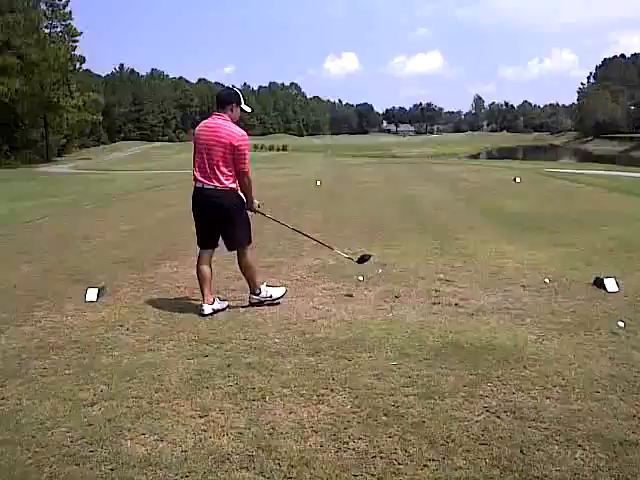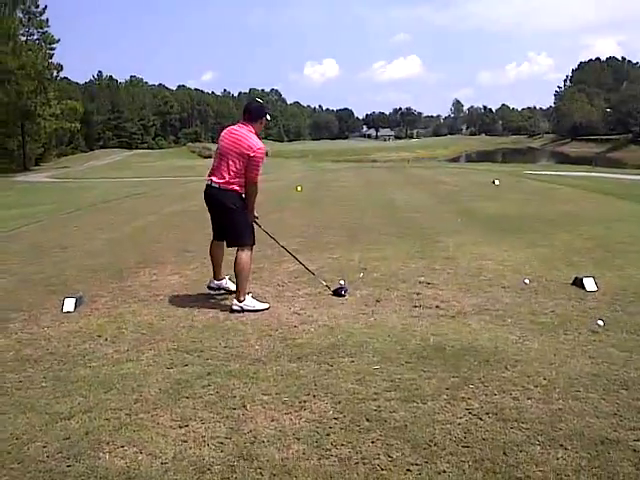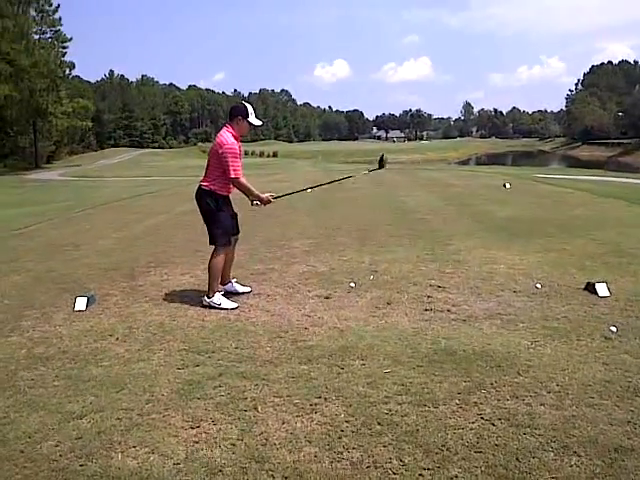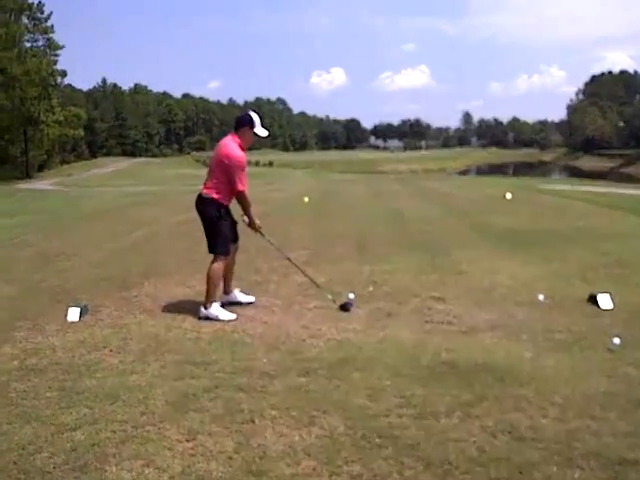
dt=1s
person 1, frame 1
left shoulder: (200, 129)
right shoulder: (238, 135)
right elbow: (243, 174)
right wrist: (250, 201)
left hip: (201, 195)
right hip: (225, 196)
left knee: (205, 251)
right knee: (243, 247)
left ankle: (208, 301)
right ankle: (257, 292)
person 1, frame 2
left shoulder: (227, 132)
right shoulder: (256, 146)
right elbow: (251, 184)
right wrist: (251, 210)
left hip: (212, 190)
right hip: (230, 196)
left knee: (219, 238)
right knee: (245, 246)
left ankle: (218, 279)
right ankle: (242, 299)
person 1, frame 3
left shoulder: (230, 138)
right shoulder: (229, 143)
left elbow: (237, 175)
right elbow: (236, 180)
left wrist: (252, 195)
right wrist: (258, 196)
left hip: (219, 196)
right hip: (212, 197)
left knee: (232, 239)
right knee: (222, 245)
left ankle: (225, 283)
right ankle: (211, 296)
person 1, frame 4
left shoulder: (227, 143)
right shoulder: (236, 154)
right elbow: (241, 192)
left wrist: (245, 214)
right wrist: (251, 219)
left hip: (216, 203)
right hip: (213, 205)
left knee: (231, 247)
right knee: (221, 255)
left ankle: (228, 293)
right ankle: (209, 306)
